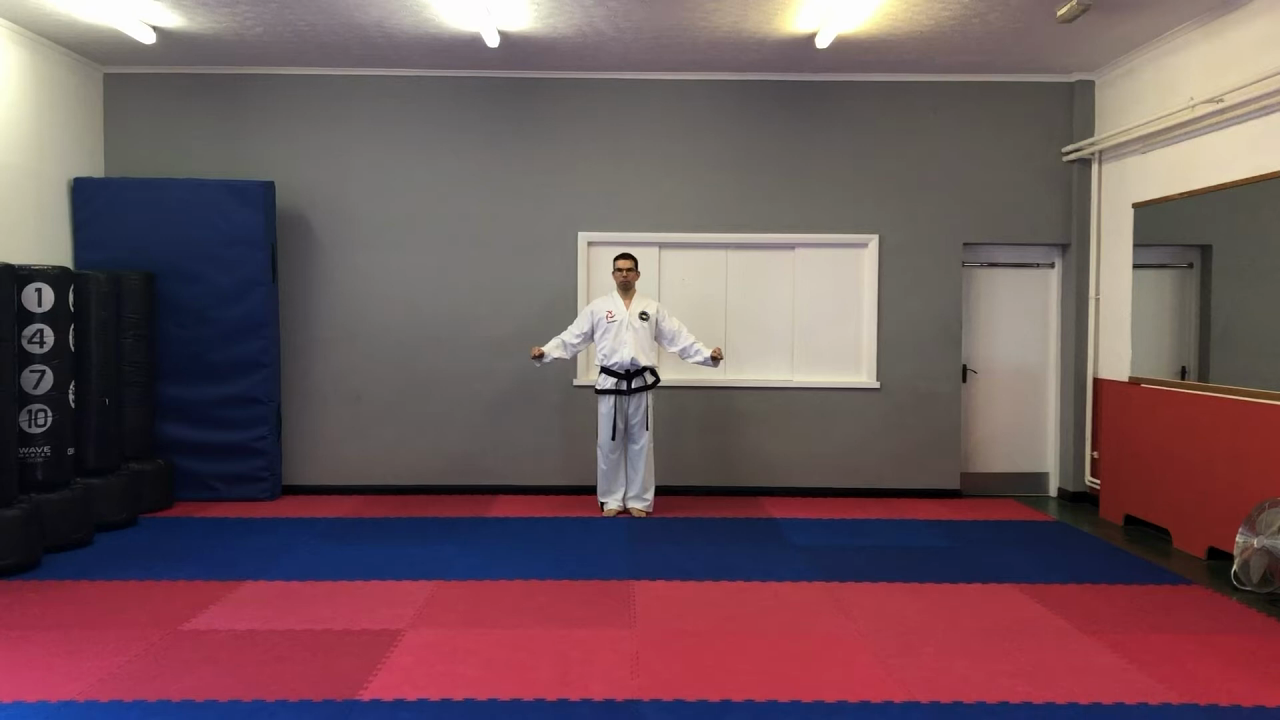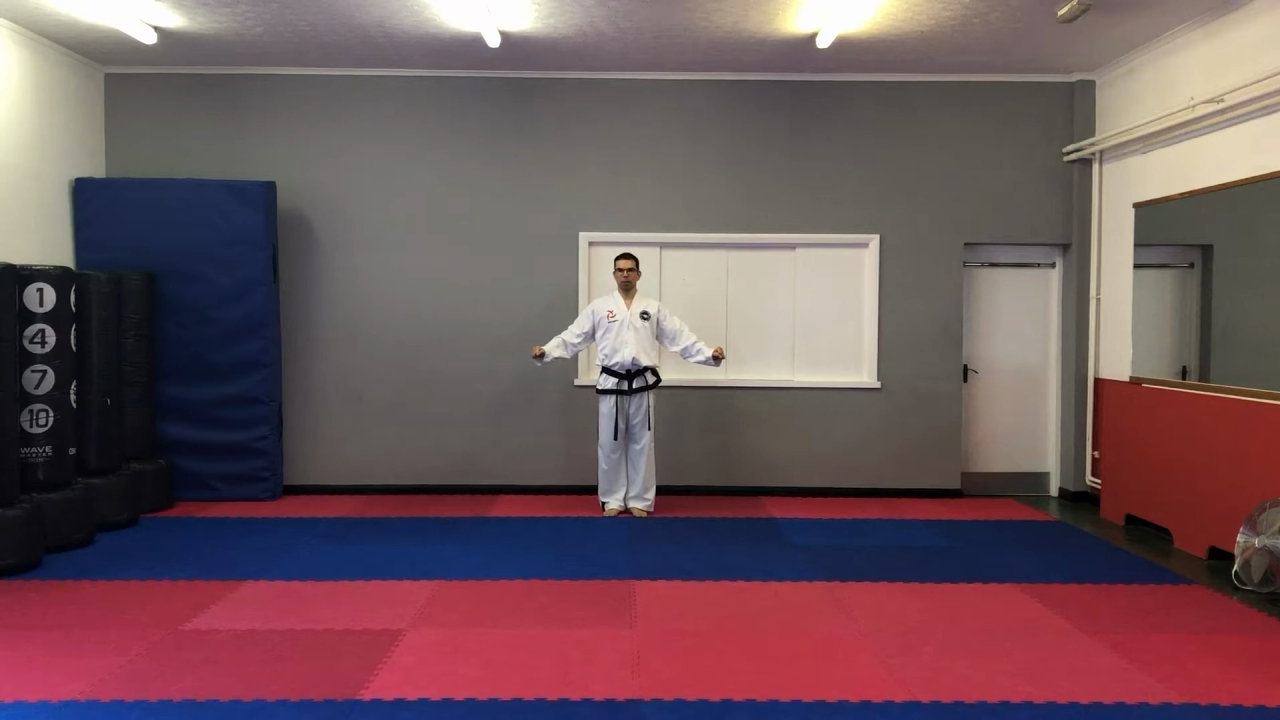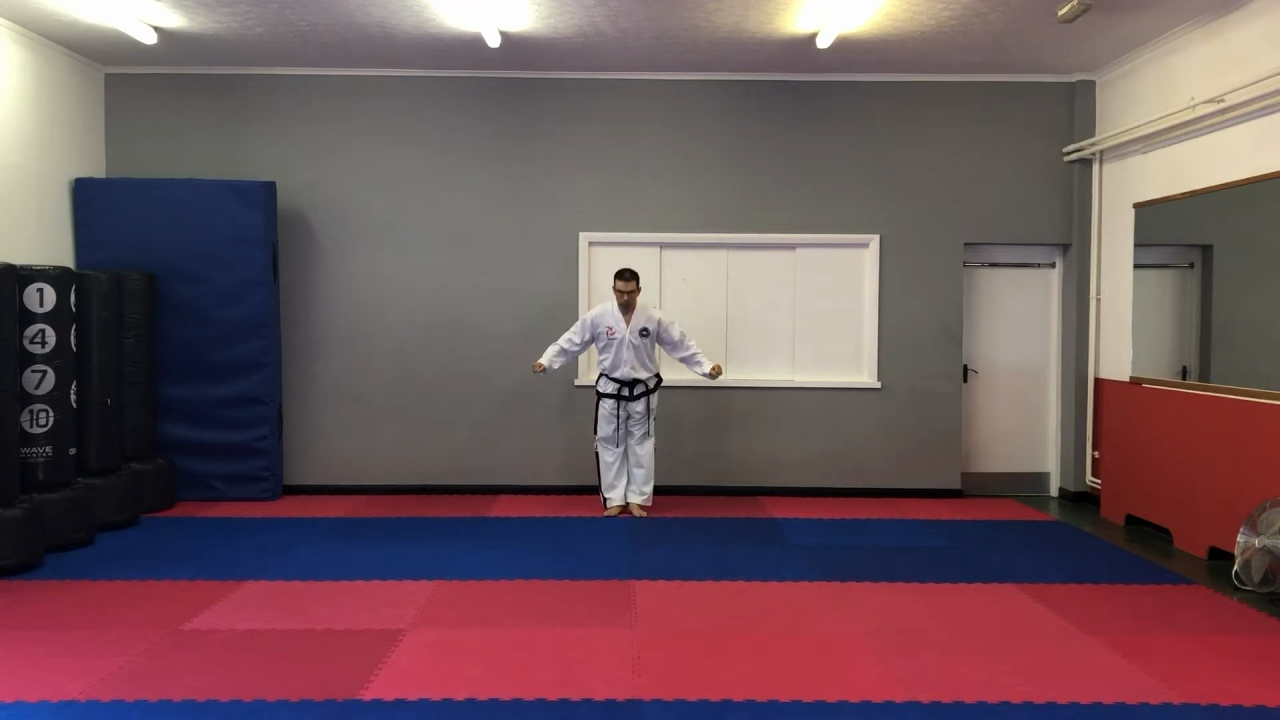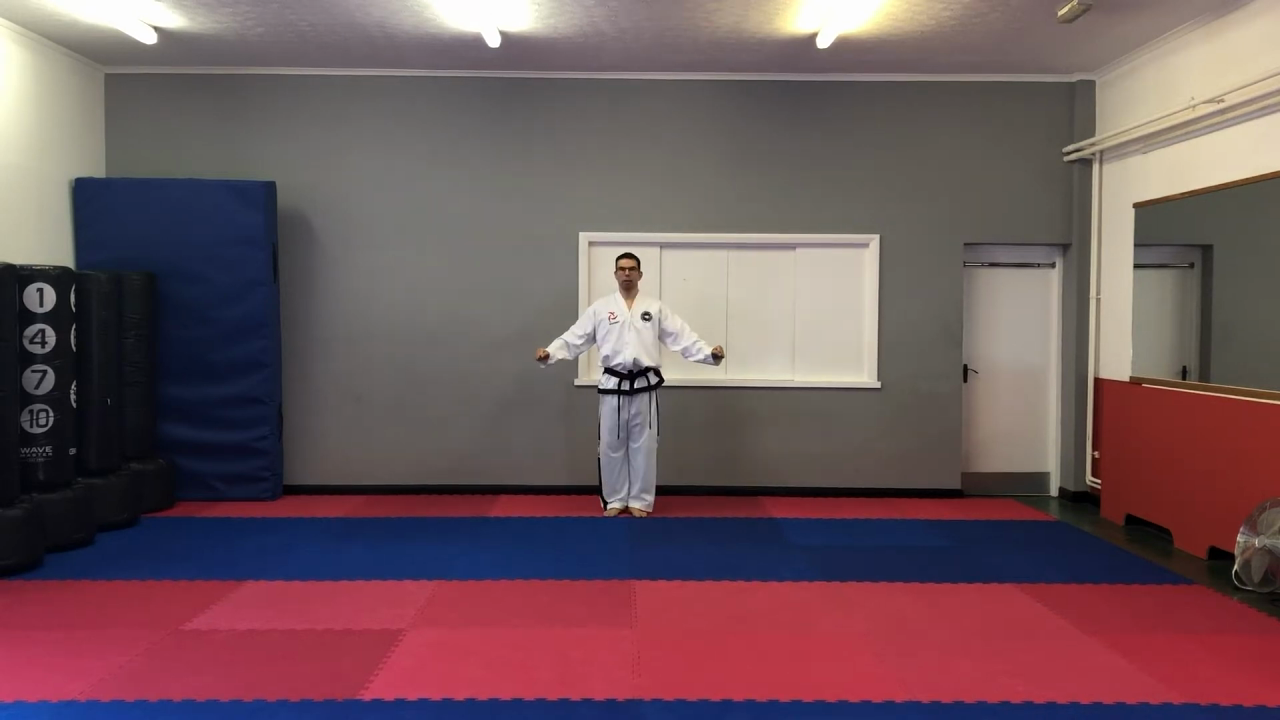
dt=1s
person 1, frame 1
left shoulder: (652, 308)
right shoulder: (598, 307)
left elbow: (678, 338)
right elbow: (572, 338)
left wrist: (708, 355)
right wrist: (545, 351)
left hip: (640, 384)
right hip: (610, 384)
left knee: (640, 443)
right knee: (609, 443)
left ankle: (638, 500)
right ankle: (612, 500)
person 1, frame 2
left shoulder: (654, 308)
right shoulder: (599, 307)
left elbow: (680, 337)
right elbow: (573, 337)
left wrist: (709, 353)
right wrist: (546, 351)
left hip: (642, 384)
right hip: (611, 384)
left knee: (641, 443)
right knee: (610, 444)
left ankle: (639, 500)
right ankle: (613, 500)
person 1, frame 3
left shoulder: (654, 317)
right shoulder: (597, 315)
left elbow: (682, 345)
right elbow: (569, 342)
left wrist: (707, 367)
right wrist: (545, 361)
left hip: (642, 390)
right hip: (610, 389)
left knee: (641, 445)
right knee: (609, 444)
left ankle: (637, 500)
right ankle: (615, 499)
person 1, frame 4
left shoulder: (655, 307)
right shoulder: (600, 307)
left elbow: (682, 337)
right elbow: (575, 338)
left wrist: (710, 353)
right wrist: (549, 353)
left hip: (644, 386)
right hip: (612, 385)
left knee: (644, 445)
right knee: (611, 445)
left ankle: (639, 501)
right ankle: (615, 500)
